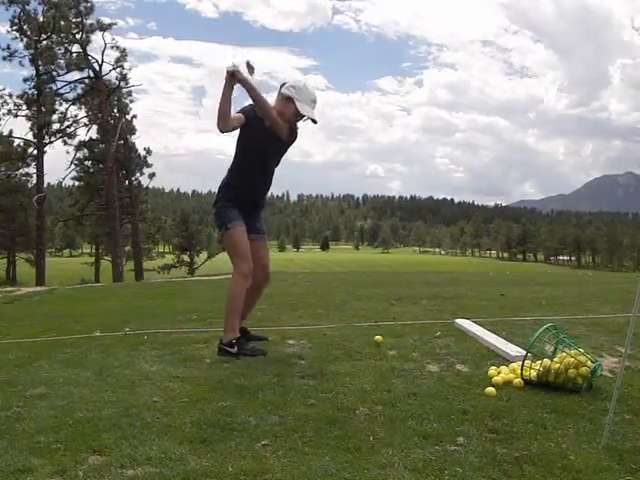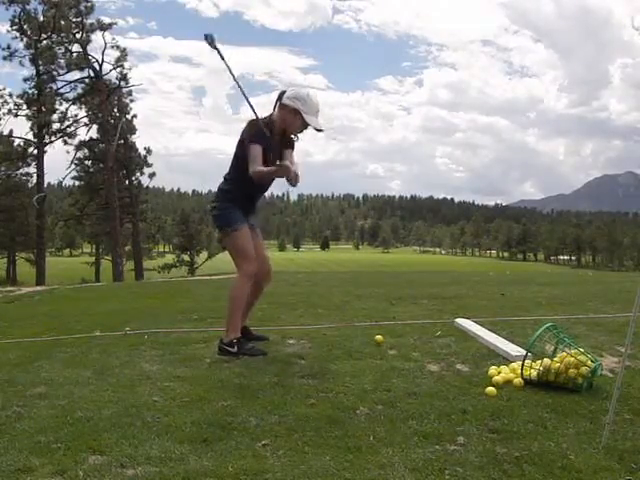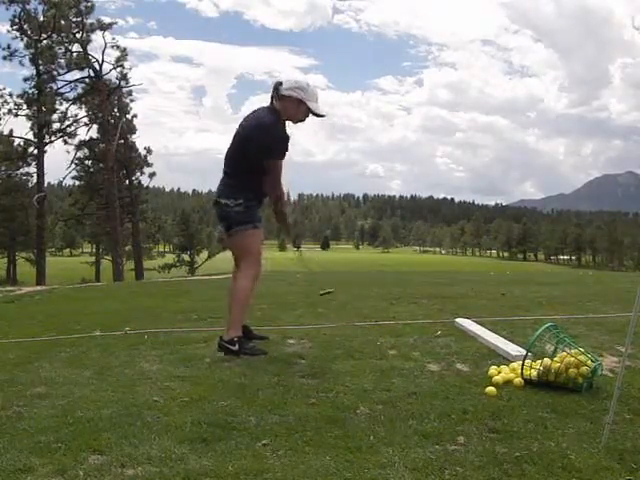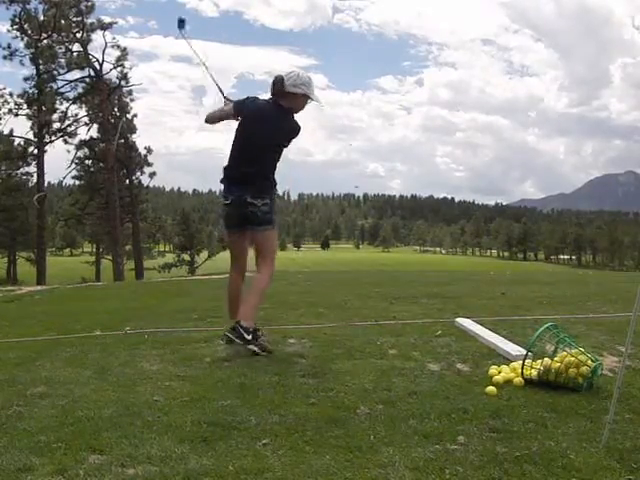
dt=0.5s
person 1, frame 1
left shoulder: (289, 132)
right shoulder: (250, 114)
left elbow: (271, 118)
right elbow: (223, 126)
left wrist: (245, 82)
right wrist: (229, 85)
left hip: (254, 209)
right hip: (230, 203)
left knee: (262, 275)
right knee: (244, 270)
left ankle: (237, 327)
right ankle: (229, 340)
person 1, frame 2
left shoulder: (286, 139)
right shoulder: (257, 128)
left elbow: (289, 164)
right elbow: (254, 171)
left wrist: (290, 171)
right wrist: (276, 170)
left hip: (246, 209)
right hip: (228, 205)
left knee: (263, 272)
right knee: (248, 269)
left ankle: (239, 327)
right ankle: (230, 340)
person 1, frame 3
left shoulder: (259, 115)
right shoulder: (277, 134)
right elbow: (274, 184)
left wrist: (275, 210)
right wrist: (283, 219)
left hip: (225, 197)
right hip: (243, 201)
left knee: (243, 266)
right knee: (251, 269)
left ankle: (237, 327)
right ankle: (230, 338)
person 1, frame 4
left shoulder: (252, 105)
right shoulder: (291, 128)
left elbow: (210, 118)
left wrist: (232, 109)
left hip: (231, 195)
right hip: (260, 198)
left knee: (237, 266)
right knee: (265, 266)
left ankle: (236, 326)
right ankle: (245, 325)
